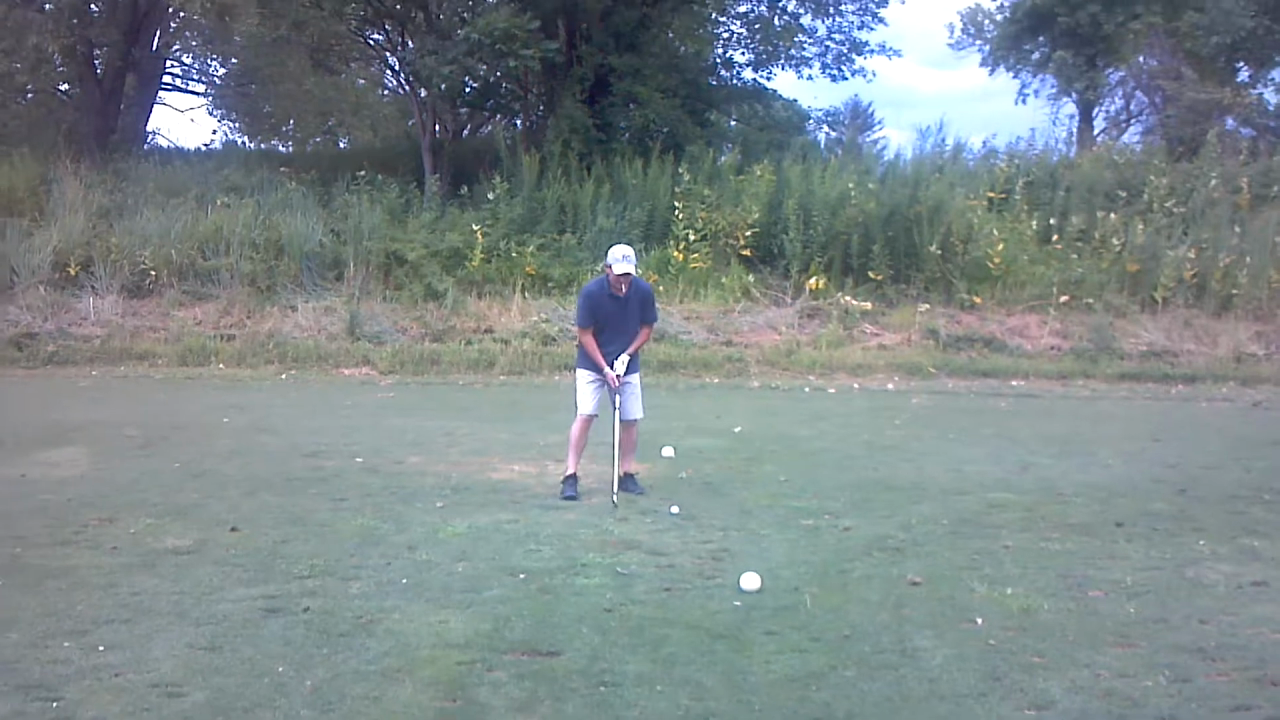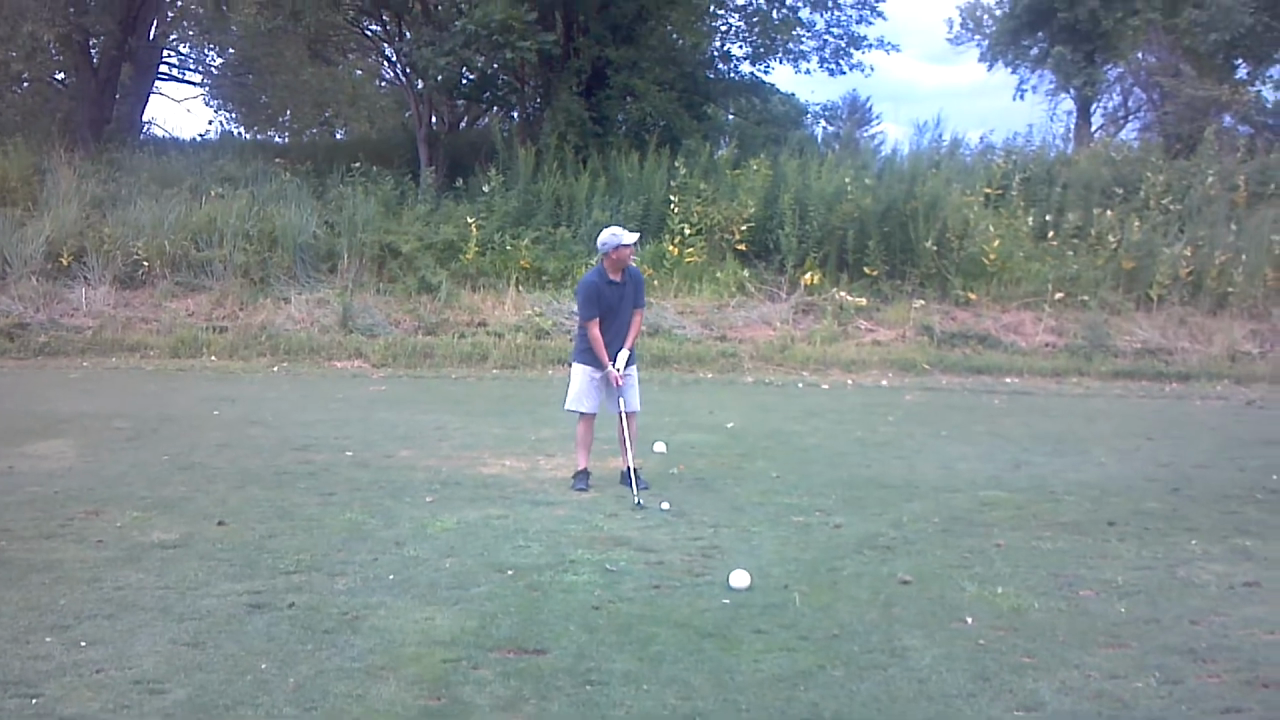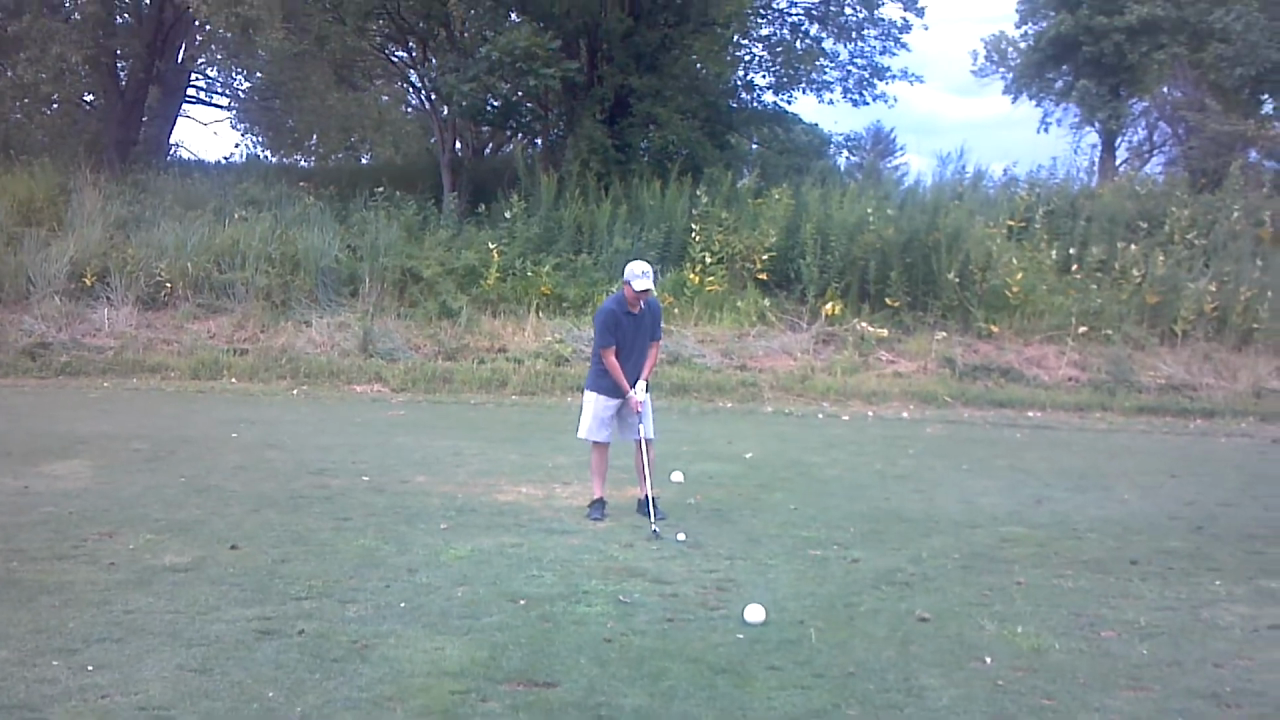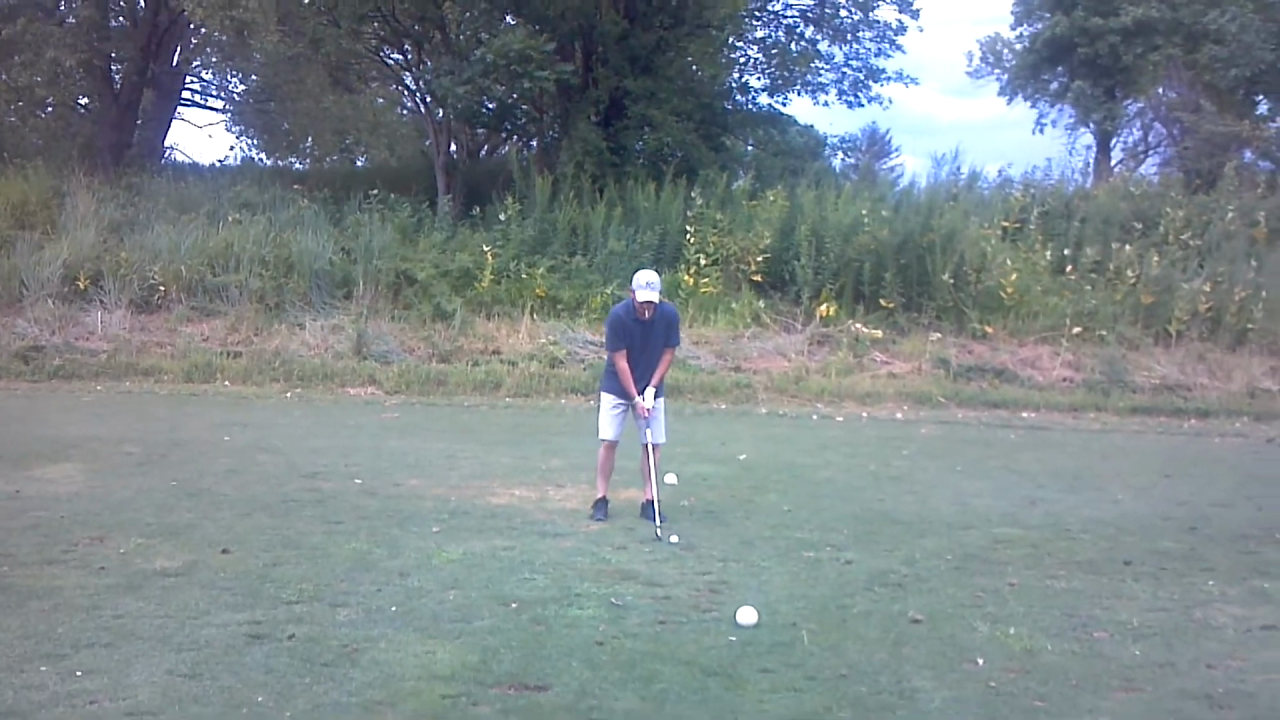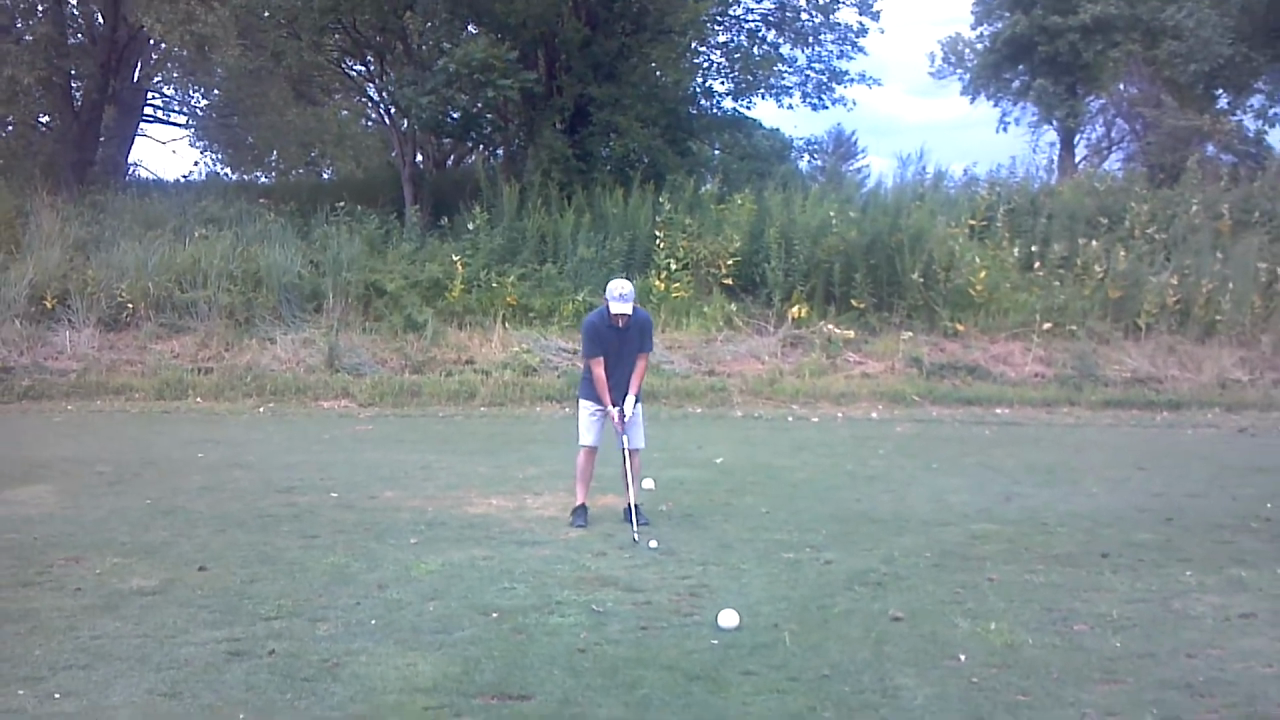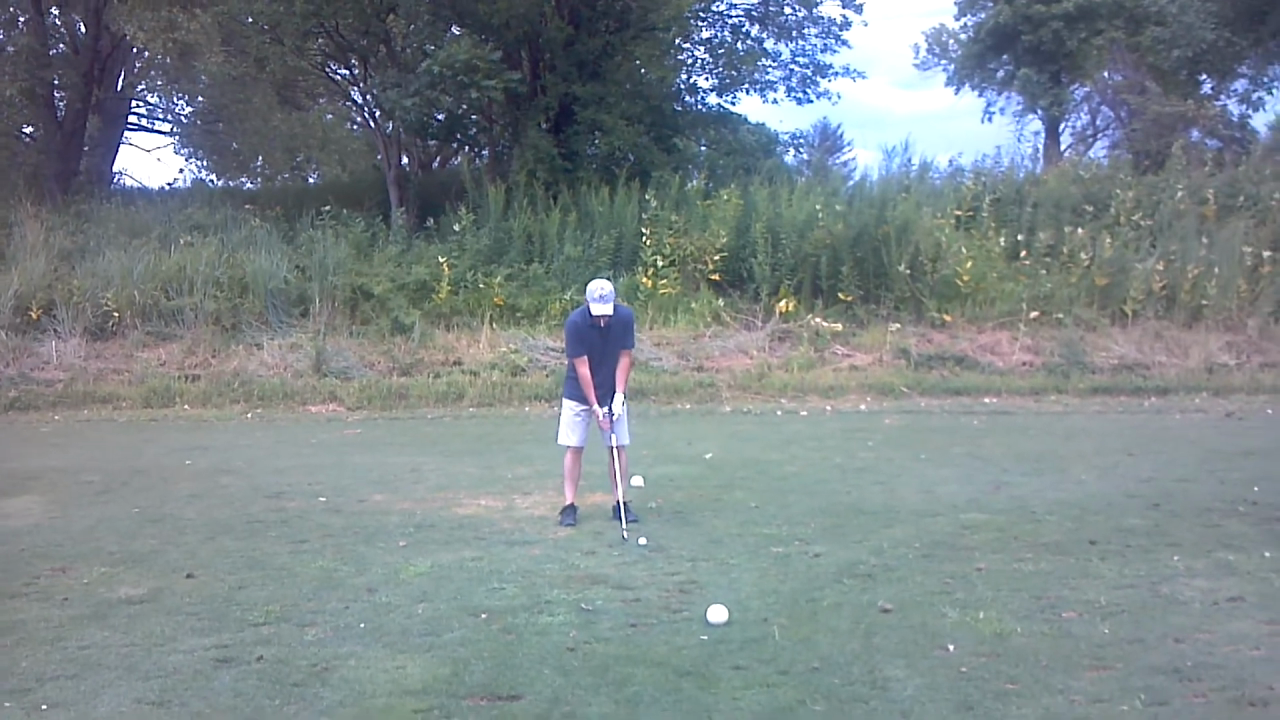
dt=0.7s
person 1, frame 1
left shoulder: (643, 291)
right shoulder: (590, 292)
left elbow: (646, 328)
right elbow: (585, 335)
left wrist: (626, 356)
right wrist: (605, 368)
left hip: (627, 365)
right hip: (591, 365)
left knee: (629, 420)
right knee: (585, 416)
left ankle: (627, 475)
right ankle: (570, 476)
person 1, frame 2
left shoulder: (635, 277)
right shoulder: (590, 283)
left elbow: (637, 315)
right elbow: (592, 329)
left wrist: (625, 352)
right wrist: (607, 367)
left hip: (624, 357)
right hip: (590, 359)
left knee: (629, 413)
right knee: (587, 414)
left ankle: (629, 470)
right ankle: (582, 471)
person 1, frame 3
left shoulder: (653, 309)
right shoulder: (608, 311)
left elbow: (653, 347)
right elbow: (608, 357)
left wrist: (642, 382)
right wrist: (628, 393)
left hip: (637, 385)
right hip: (605, 387)
left knee: (645, 440)
right knee: (600, 442)
left ankle: (644, 498)
right ankle: (598, 499)
person 1, frame 4
left shoulder: (669, 315)
right shoulder: (617, 316)
left elbow: (668, 354)
right elbow: (620, 361)
left wrist: (651, 389)
right wrist: (635, 398)
left hip: (651, 389)
right hip: (616, 388)
left knee: (652, 444)
right knee: (608, 441)
left ankle: (648, 501)
right ankle: (601, 499)
person 1, frame 5
left shoulder: (643, 320)
right shoulder: (592, 322)
left elbow: (641, 360)
right elbow: (597, 368)
left wrist: (631, 396)
right wrist: (608, 407)
left hip: (628, 395)
right hip: (594, 395)
left knee: (632, 449)
right knee: (588, 447)
left ankle: (631, 505)
right ankle: (580, 506)
person 1, frame 6
left shoulder: (625, 317)
right shoulder: (575, 322)
left elbow: (625, 357)
right elbow: (582, 367)
left wrist: (619, 394)
right wrist: (594, 406)
left hip: (612, 394)
right hip: (578, 394)
left knee: (618, 447)
right knee: (574, 447)
left ankle: (620, 503)
right ankle: (569, 505)
